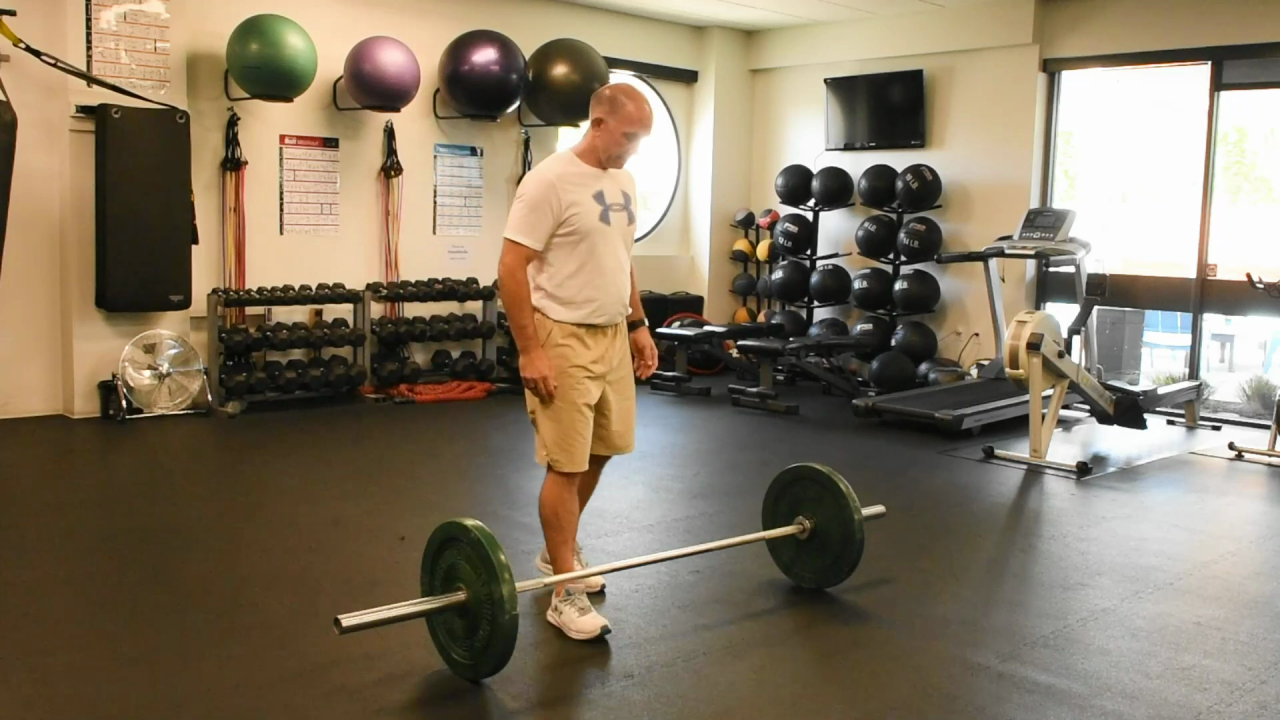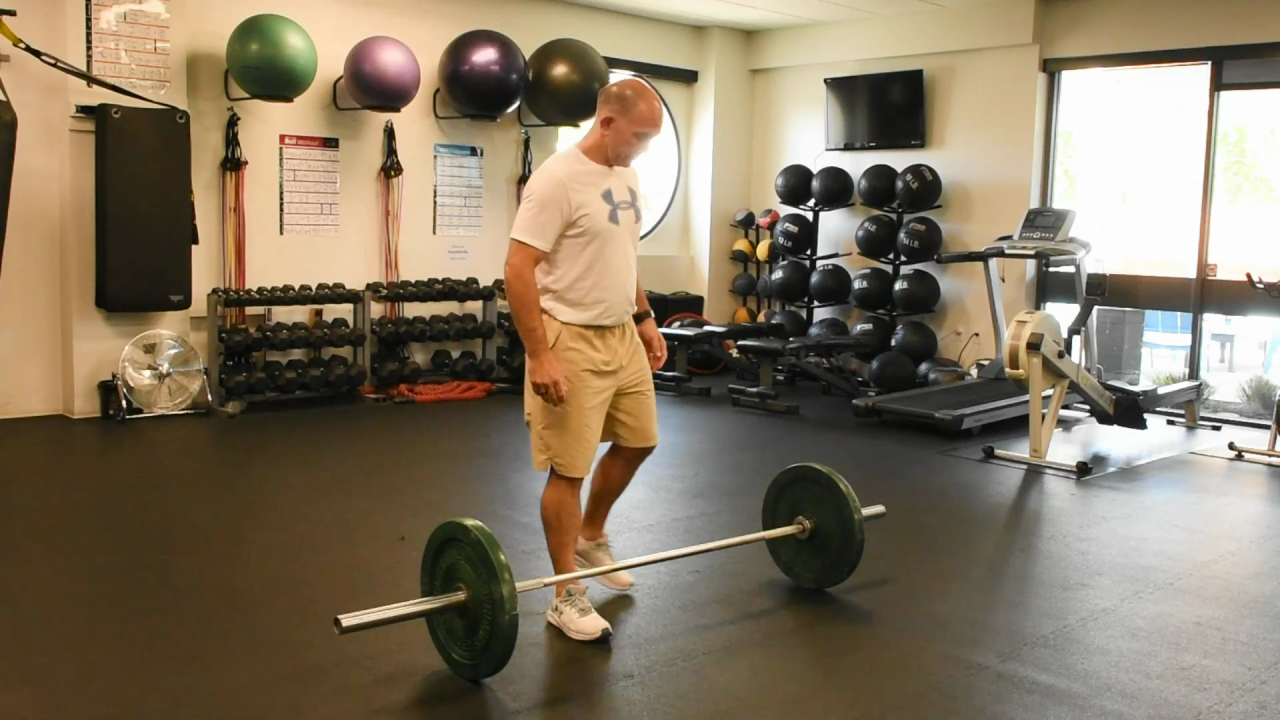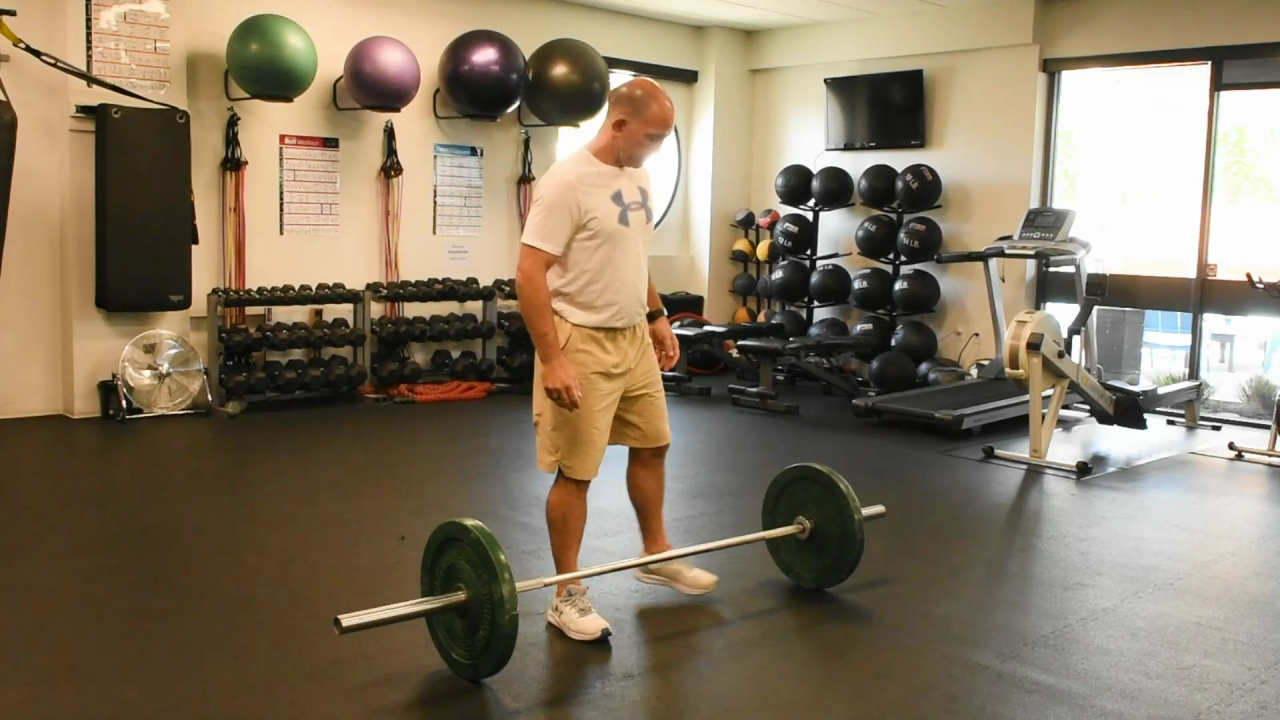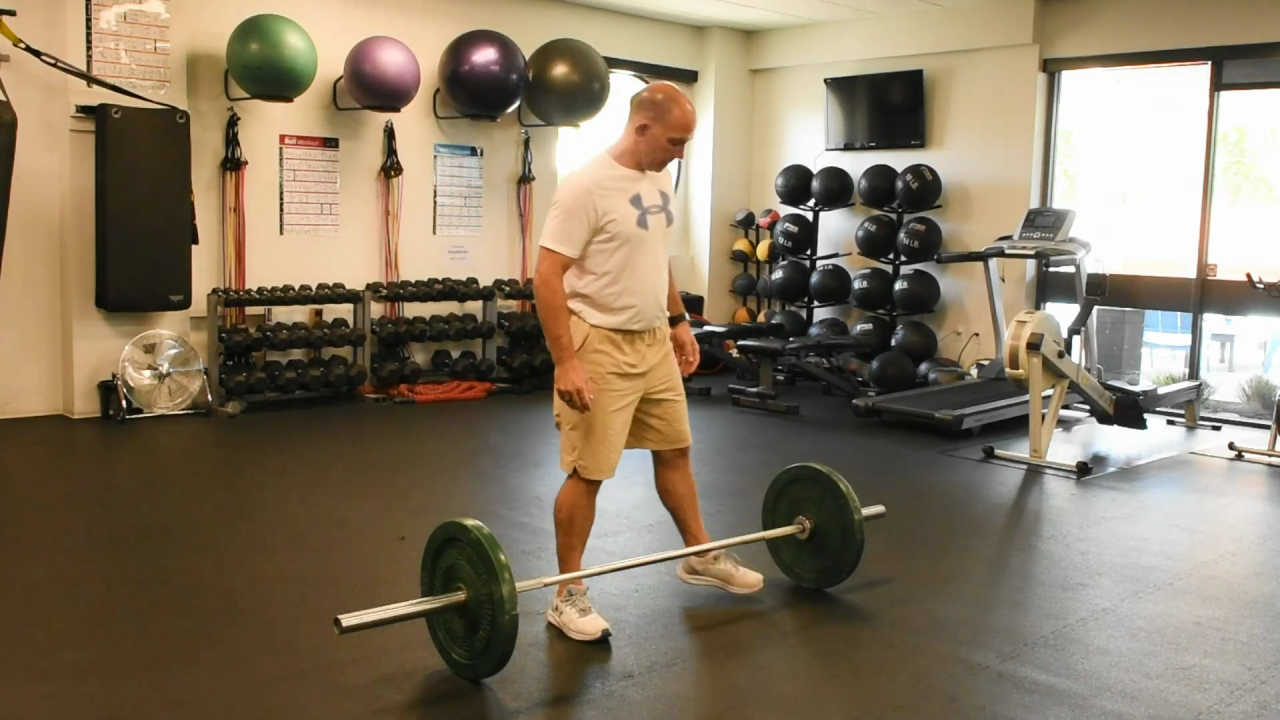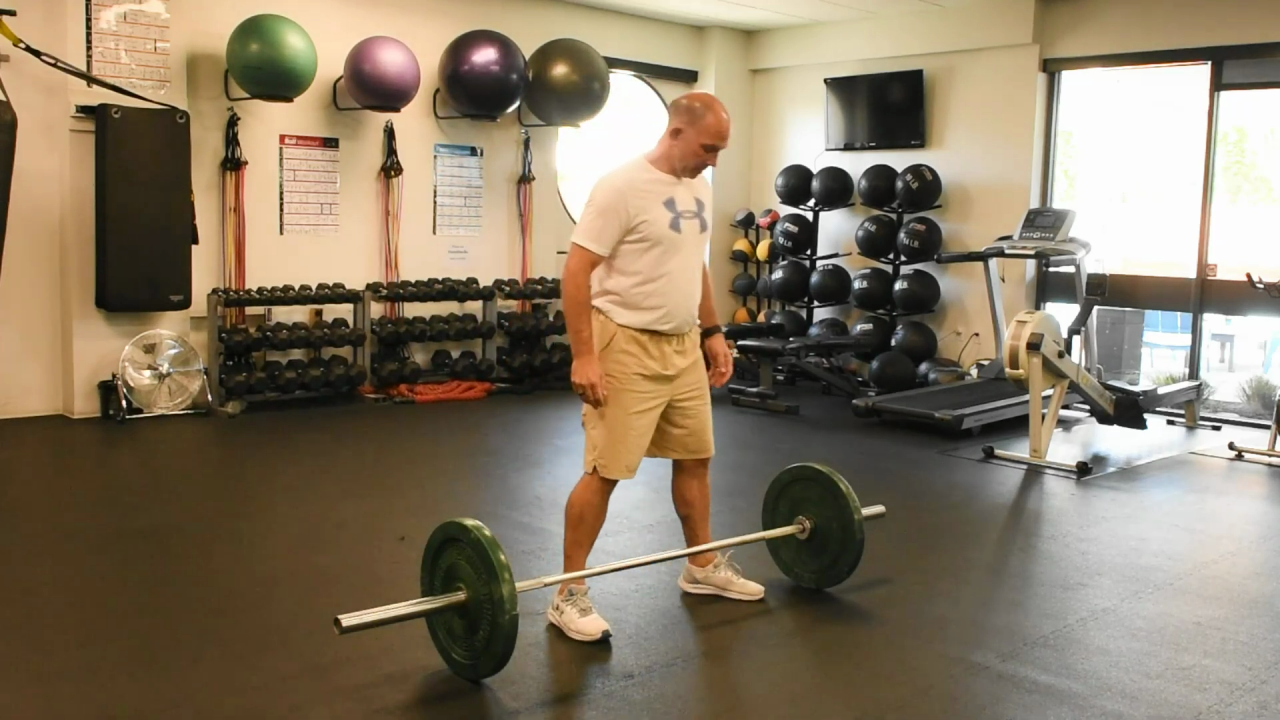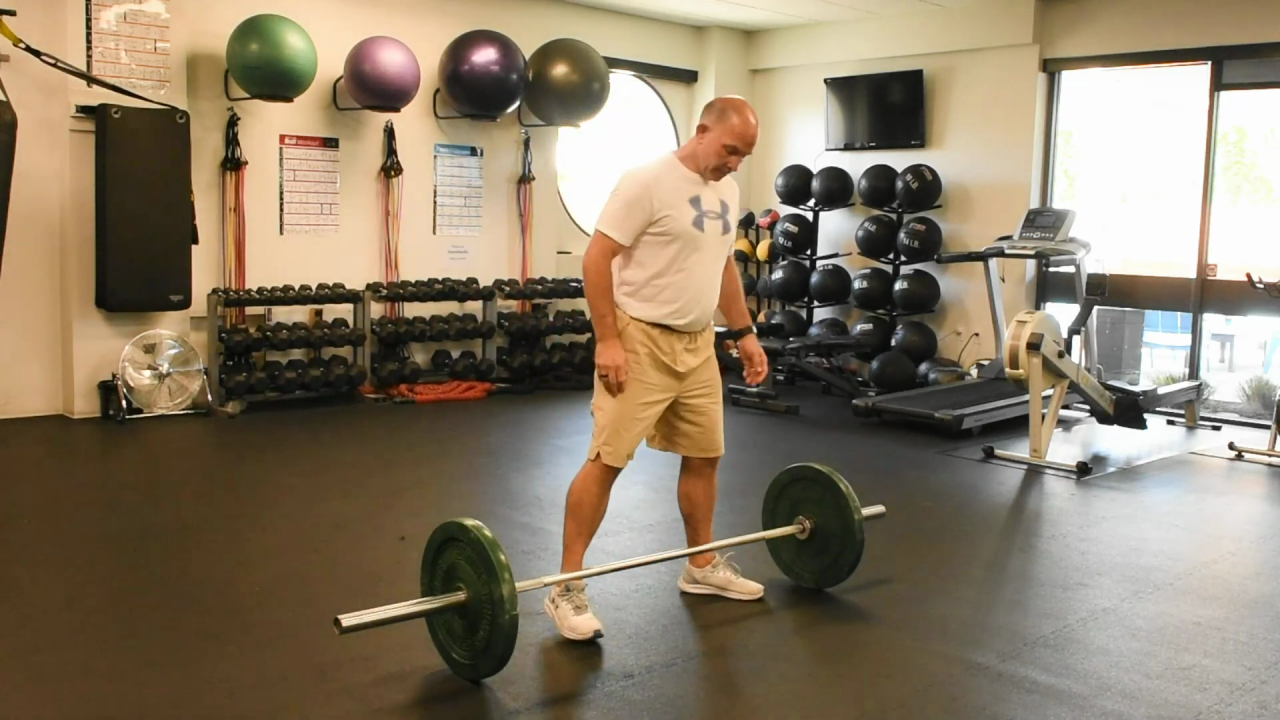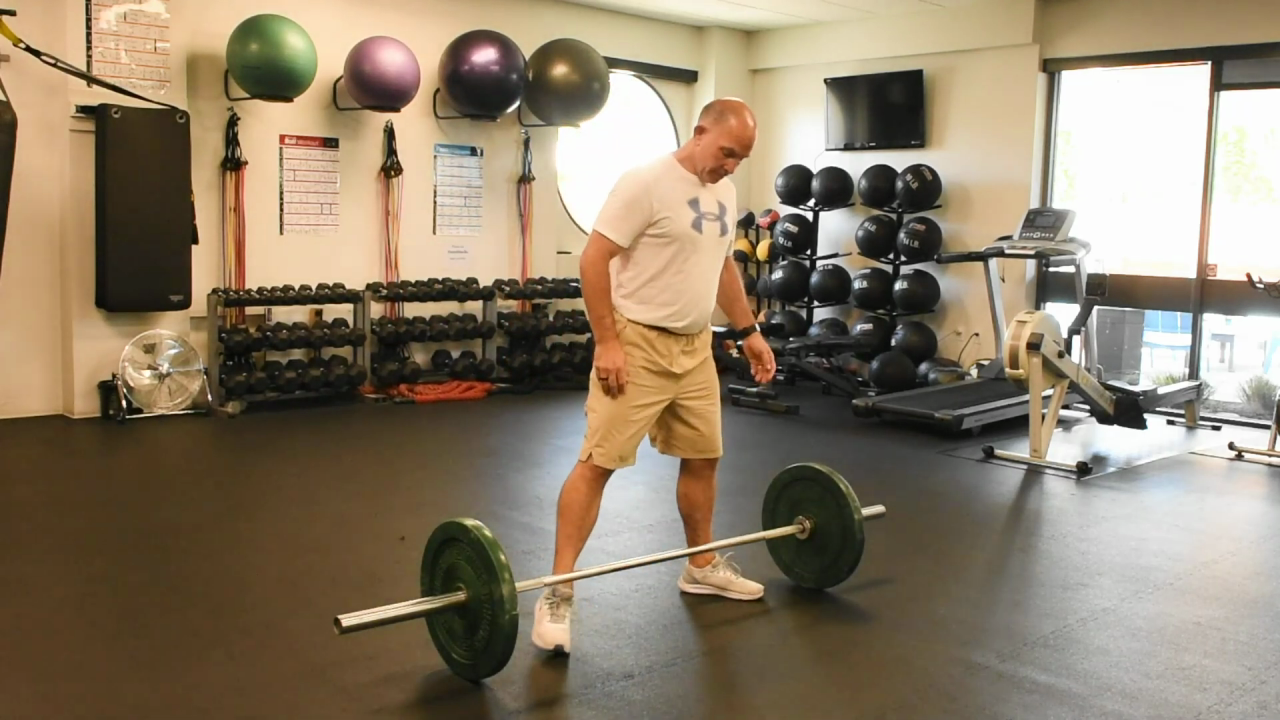
dt=0.2s
person 1, frame 1
left shoulder: (623, 182)
right shoulder: (550, 181)
right elbow: (511, 267)
left wrist: (638, 326)
right wrist: (530, 350)
left hip: (612, 337)
right hip: (564, 340)
left knee: (601, 454)
right knee: (566, 465)
left ankle: (557, 550)
right ankle: (566, 594)
person 1, frame 2
left shoulder: (626, 177)
right shoulder: (557, 180)
right elbow: (519, 269)
left wrist: (644, 318)
right wrist: (540, 354)
left hip: (621, 337)
right hip: (572, 342)
left knee: (638, 442)
right knee: (568, 469)
left ankle: (591, 538)
right ankle: (567, 595)
person 1, frame 3
left shoulder: (636, 178)
right shoulder: (567, 183)
right elbow: (531, 273)
left wrist: (656, 317)
right wrist: (552, 358)
left hip: (633, 338)
right hip: (583, 344)
left knee: (653, 446)
right knee: (575, 472)
left ankle: (657, 555)
right ankle: (567, 595)
person 1, frame 4
left shoulder: (659, 181)
right shoulder: (586, 187)
right elbow: (547, 274)
left wrist: (677, 323)
right wrist: (565, 360)
left hip: (652, 342)
right hip: (600, 346)
left knee: (675, 449)
right knee: (587, 471)
left ankle: (701, 556)
right ankle: (567, 595)
person 1, frame 5
left shoulder: (698, 190)
right shoulder: (623, 187)
right elbow: (575, 271)
left wrist: (713, 335)
right wrist: (584, 355)
left hip: (681, 347)
right hip: (627, 349)
left knee: (696, 456)
right knee: (606, 471)
left ankle: (702, 565)
right ankle: (568, 594)
person 1, frame 6
left shoulder: (725, 190)
right shoulder: (648, 182)
right elbow: (597, 258)
left wrist: (745, 334)
right wrist: (609, 340)
left hip: (696, 344)
right hip: (640, 341)
left knee: (704, 455)
right knee: (606, 459)
left ankle: (701, 565)
right ankle: (569, 587)
person 1, frame 7
left shoulder: (723, 192)
right shoulder: (647, 183)
right elbow: (594, 260)
left wrist: (750, 332)
right wrist: (608, 342)
left hip: (694, 346)
right hip: (638, 343)
left knee: (704, 457)
right knee: (597, 461)
left ankle: (702, 565)
right ankle: (557, 593)
